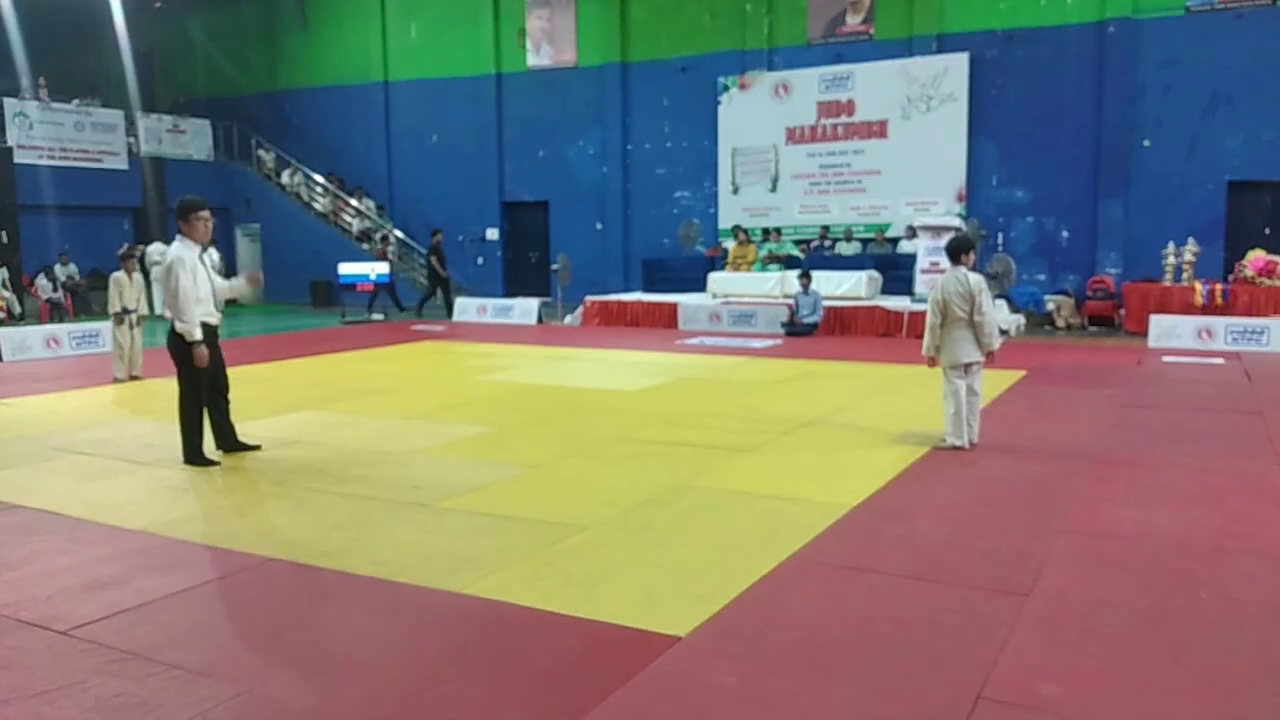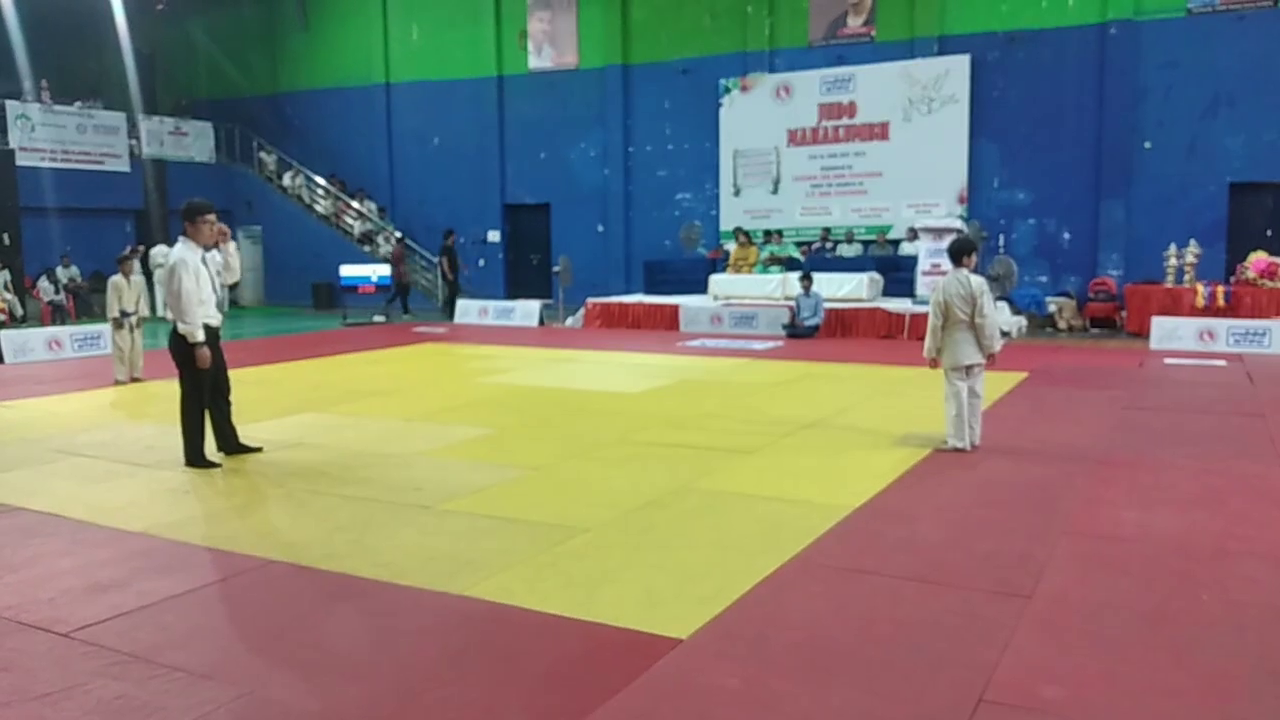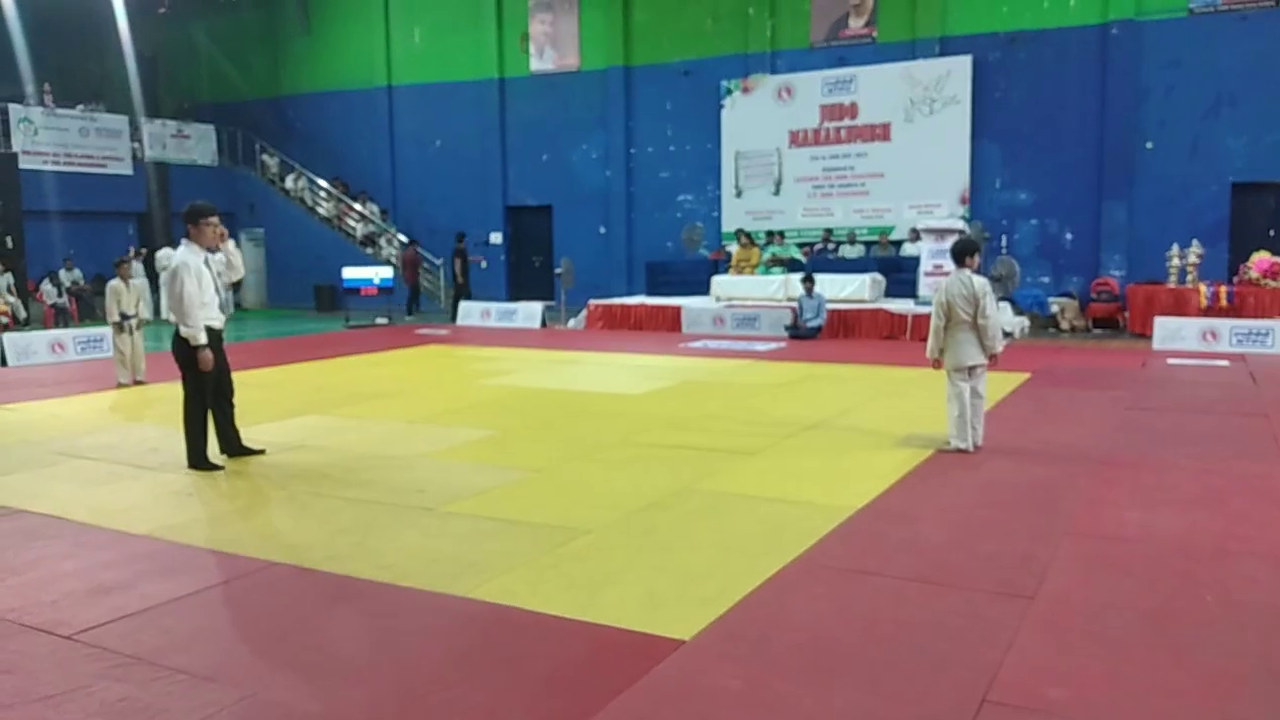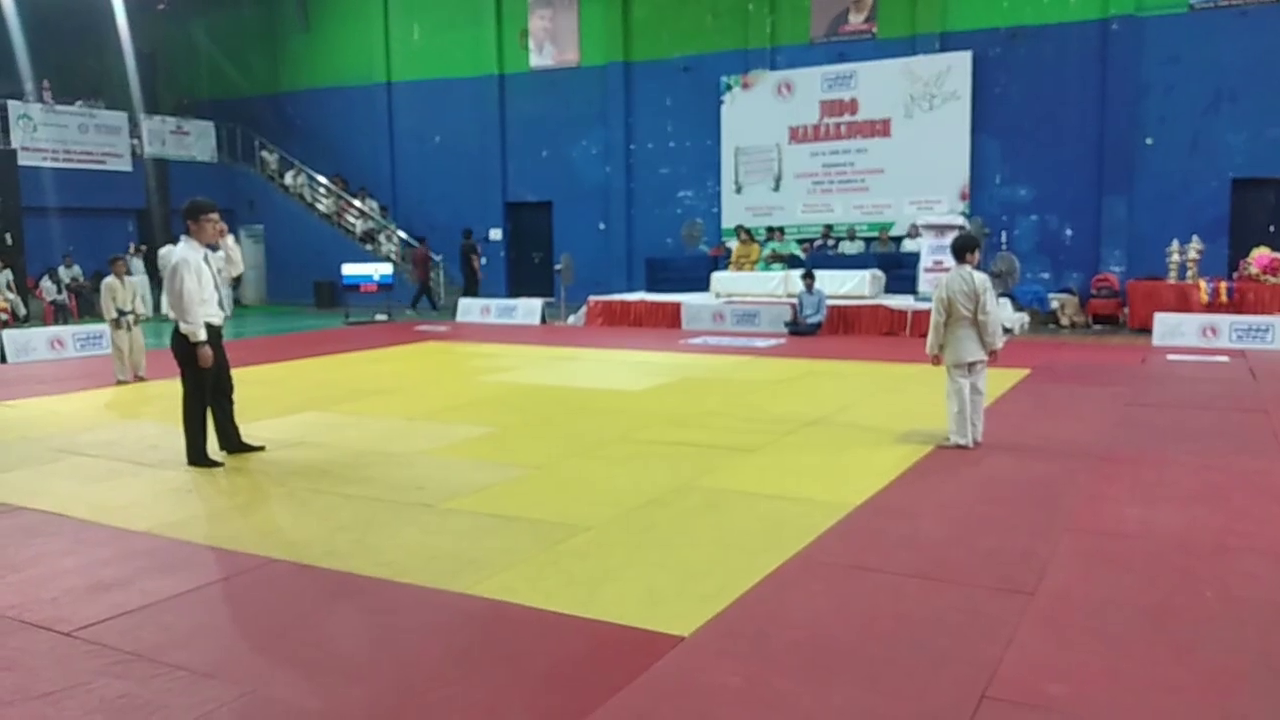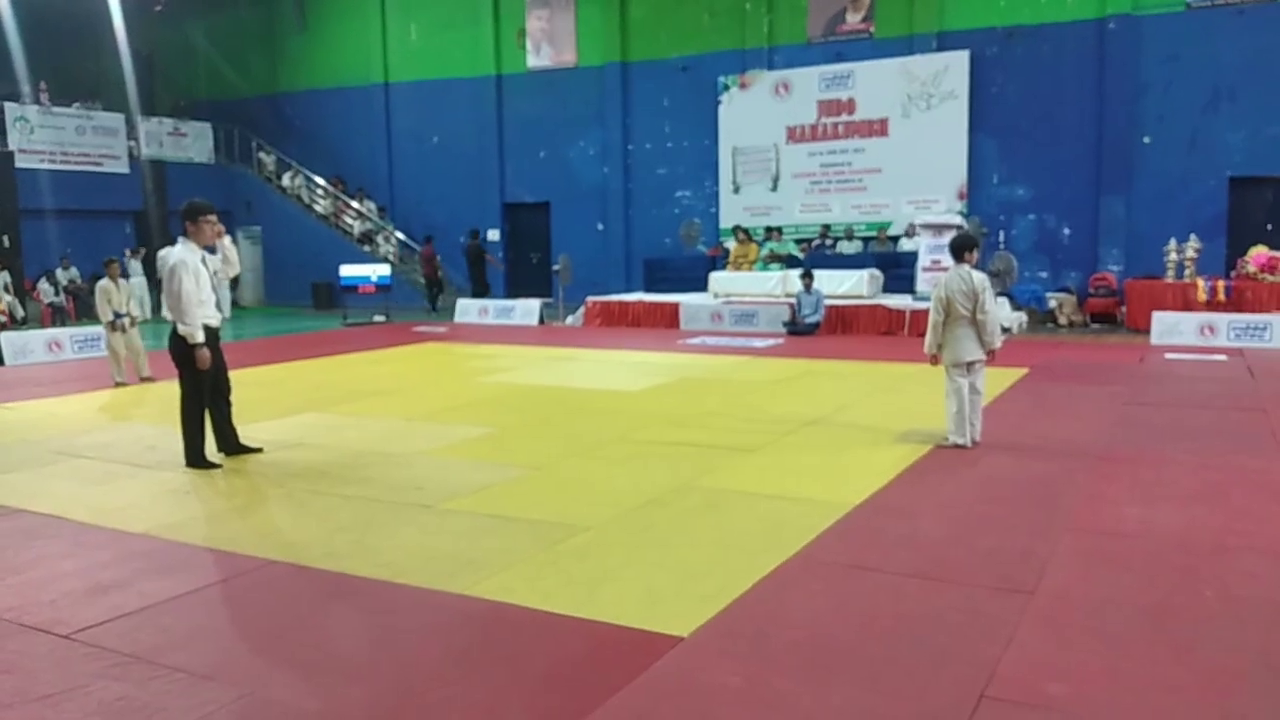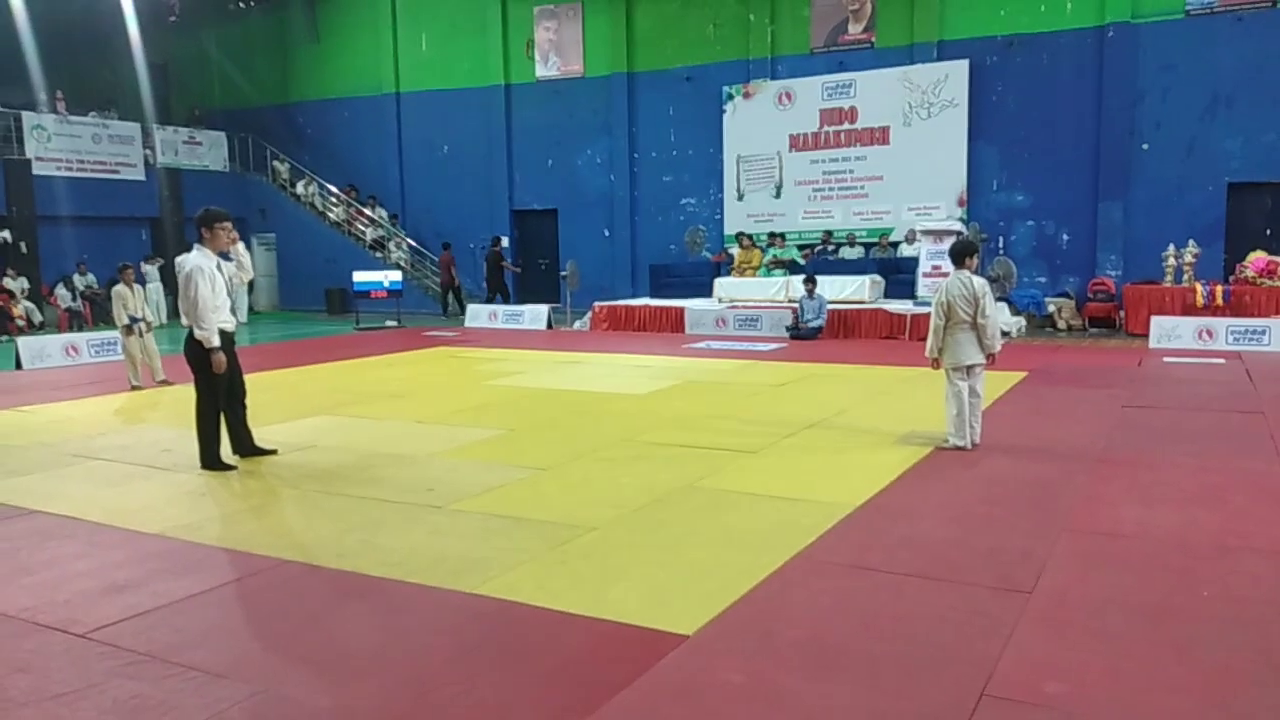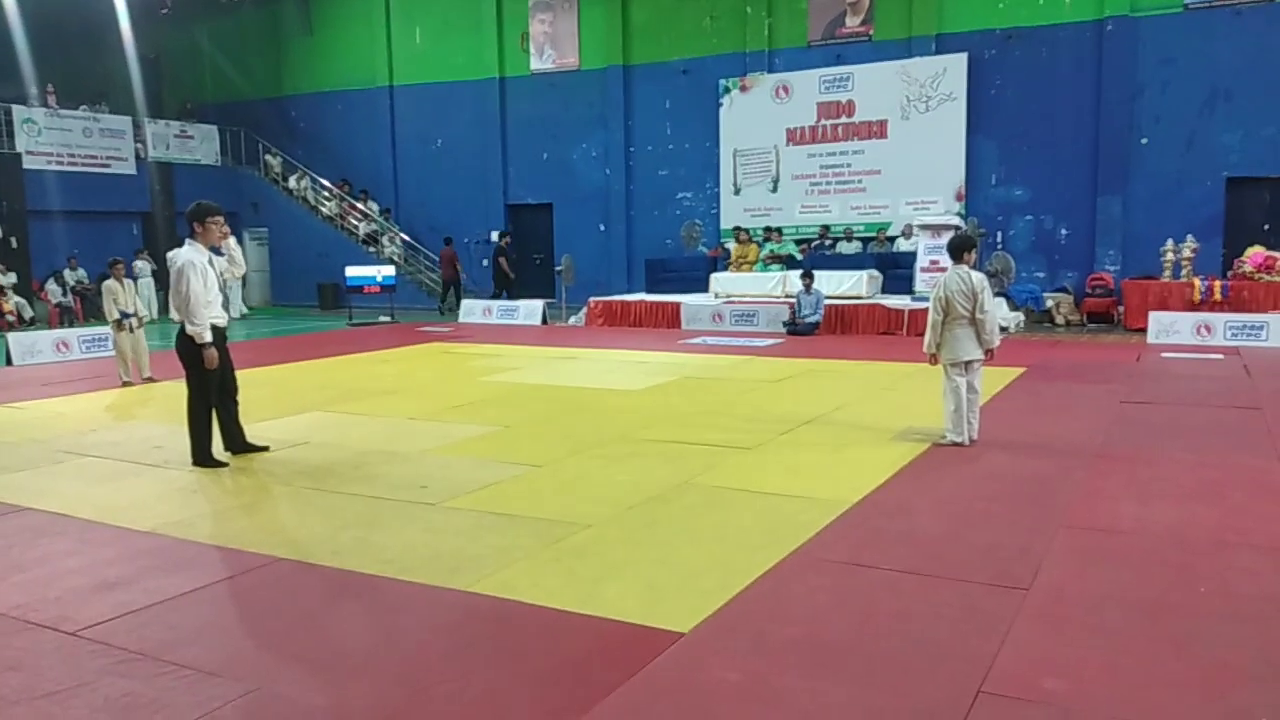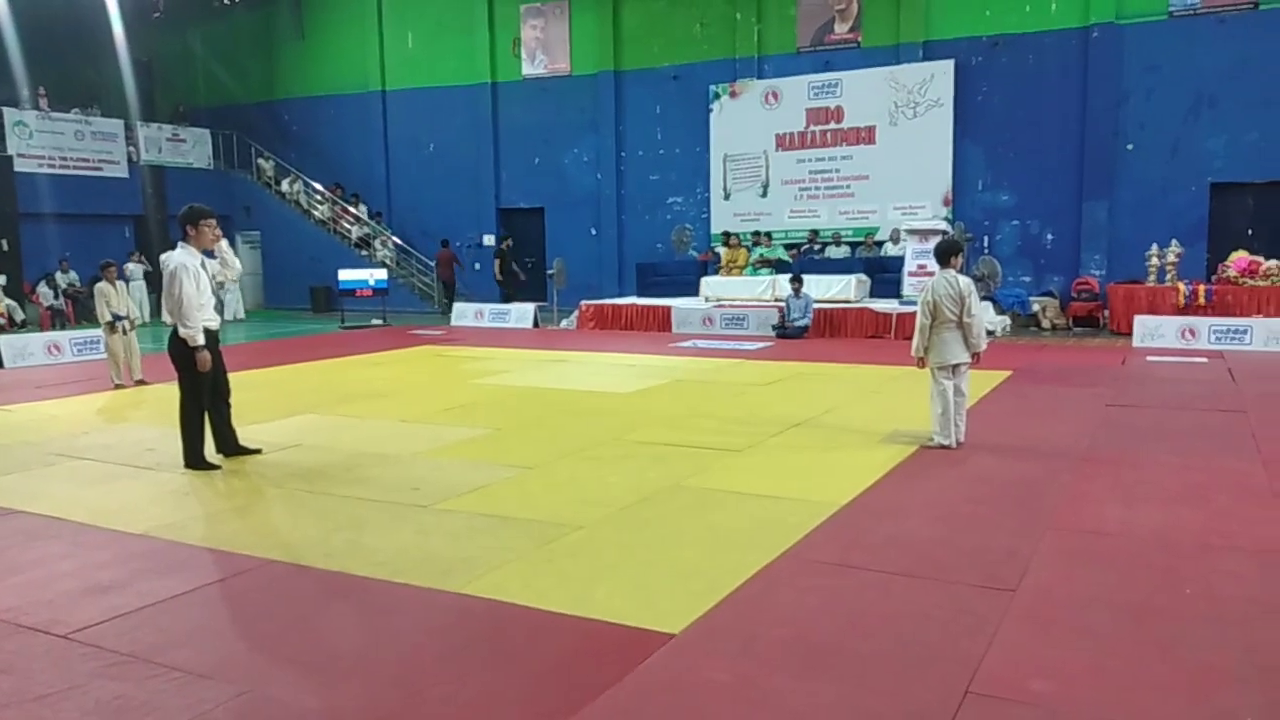
dt=0.2s
person 1, frame 1
left shoulder: (197, 253)
right shoulder: (180, 256)
left elbow: (215, 290)
right elbow: (184, 303)
left wrist: (243, 283)
right wrist: (195, 342)
left hip: (207, 332)
right hip: (190, 336)
left knee: (218, 389)
right knee: (194, 395)
left ankle: (227, 441)
right ankle: (193, 453)
person 1, frame 2
left shoulder: (200, 256)
right shoulder: (183, 258)
right elbow: (187, 304)
right wrist: (198, 343)
left hip: (208, 334)
right hip: (192, 337)
left knee: (220, 391)
right knee: (196, 397)
left ankle: (229, 443)
right ankle: (194, 455)
person 1, frame 3
left shoulder: (204, 258)
right shoulder: (185, 261)
right elbow: (189, 307)
left wrist: (226, 244)
right wrist: (200, 346)
left hip: (211, 336)
right hip: (195, 340)
left knee: (223, 393)
right knee: (198, 399)
left ankle: (232, 445)
right ankle: (197, 457)
person 1, frame 4
left shoulder: (203, 254)
right shoulder: (185, 257)
right elbow: (189, 304)
right wrist: (200, 343)
left hip: (210, 332)
right hip: (194, 336)
left knee: (222, 389)
right knee: (197, 396)
left ankle: (231, 442)
right ankle: (197, 454)
person 1, frame 5
left shoulder: (200, 256)
right shoulder: (182, 259)
right elbow: (186, 306)
right wrist: (198, 344)
left hip: (208, 334)
right hip: (192, 338)
left knee: (220, 391)
right knee: (196, 397)
left ankle: (230, 443)
right ankle: (195, 456)
person 1, frame 6
left shoulder: (215, 263)
right shoulder: (197, 265)
right elbow: (202, 311)
right wrist: (213, 349)
left hip: (222, 338)
right hip: (207, 342)
left knee: (235, 395)
right knee: (211, 401)
left ankle: (244, 445)
right ankle: (210, 458)
person 1, frame 7
left shoulder: (206, 257)
right shoulder: (189, 260)
right elbow: (194, 306)
left wrist: (228, 241)
right wrist: (206, 344)
left hip: (214, 334)
right hip: (198, 338)
left knee: (227, 391)
right knee: (202, 397)
left ankle: (236, 442)
right ankle: (201, 455)
person 1, frame 8
left shoulder: (199, 260)
right shoulder: (182, 262)
left elbow: (232, 270)
right elbow: (187, 309)
left wrist: (220, 244)
right wrist: (198, 347)
left hip: (207, 336)
right hip: (191, 341)
left knee: (219, 393)
right knee: (195, 400)
left ankle: (228, 445)
right ankle: (194, 457)
person 2, frame 1
left shoulder: (940, 283)
right shoulder: (976, 280)
left elbow: (934, 320)
right elbow: (984, 316)
left wrist: (930, 350)
right wrist: (990, 345)
left hip: (950, 344)
right hip: (973, 344)
left knee: (955, 391)
right knee: (972, 390)
left ankle: (957, 438)
right ankle: (971, 435)
person 2, frame 2
left shoulder: (943, 285)
right shoulder: (978, 283)
left elbow: (935, 321)
right elbow: (985, 318)
left wrist: (932, 351)
right wrist: (990, 347)
left hip: (952, 346)
right hip: (974, 346)
left knee: (956, 393)
right knee: (974, 392)
left ankle: (959, 440)
right ankle: (972, 437)
person 2, frame 3
left shoulder: (945, 285)
right shoulder: (980, 283)
left elbow: (938, 322)
right elbow: (988, 319)
left wrist: (935, 352)
right wrist: (993, 348)
left hip: (955, 347)
right hip: (977, 347)
left knee: (959, 393)
right knee: (976, 393)
left ankle: (961, 440)
right ankle: (975, 438)
person 2, frame 4
left shoulder: (946, 282)
right shoulder: (981, 279)
left elbow: (938, 318)
right elbow: (988, 315)
left wrist: (935, 348)
right wrist: (993, 344)
left hip: (955, 343)
right hip: (977, 343)
left knee: (958, 389)
right knee: (976, 389)
left ankle: (961, 437)
right ankle: (975, 434)
person 2, frame 5
left shoulder: (945, 281)
right shoulder: (980, 279)
left elbow: (937, 317)
right elbow: (987, 314)
left wrist: (933, 347)
right wrist: (991, 343)
left hip: (953, 343)
right hip: (975, 342)
left knee: (957, 389)
right knee: (974, 389)
left ankle: (960, 436)
right ankle: (973, 434)
person 2, frame 6
left shoulder: (945, 286)
right shoulder: (980, 284)
left elbow: (938, 322)
right elbow: (987, 319)
left wrist: (934, 351)
right wrist: (991, 347)
left hip: (954, 347)
right hip: (975, 346)
left knee: (957, 392)
right knee: (974, 392)
left ankle: (959, 438)
right ankle: (973, 436)
person 2, frame 7
left shoulder: (943, 281)
right shoulder: (978, 279)
left elbow: (936, 317)
right elbow: (986, 314)
left wrist: (932, 347)
right wrist: (990, 343)
left hip: (952, 342)
right hip: (973, 341)
left knee: (955, 388)
right knee: (972, 388)
left ankle: (957, 435)
right ankle: (970, 432)
person 2, frame 8
left shoulder: (931, 285)
right shoulder: (965, 283)
left elbow: (924, 321)
right elbow: (973, 317)
left wrist: (920, 350)
right wrist: (976, 346)
left hip: (939, 345)
right hip: (960, 345)
left knee: (942, 391)
right knee: (959, 391)
left ankle: (945, 437)
right ankle: (957, 434)
